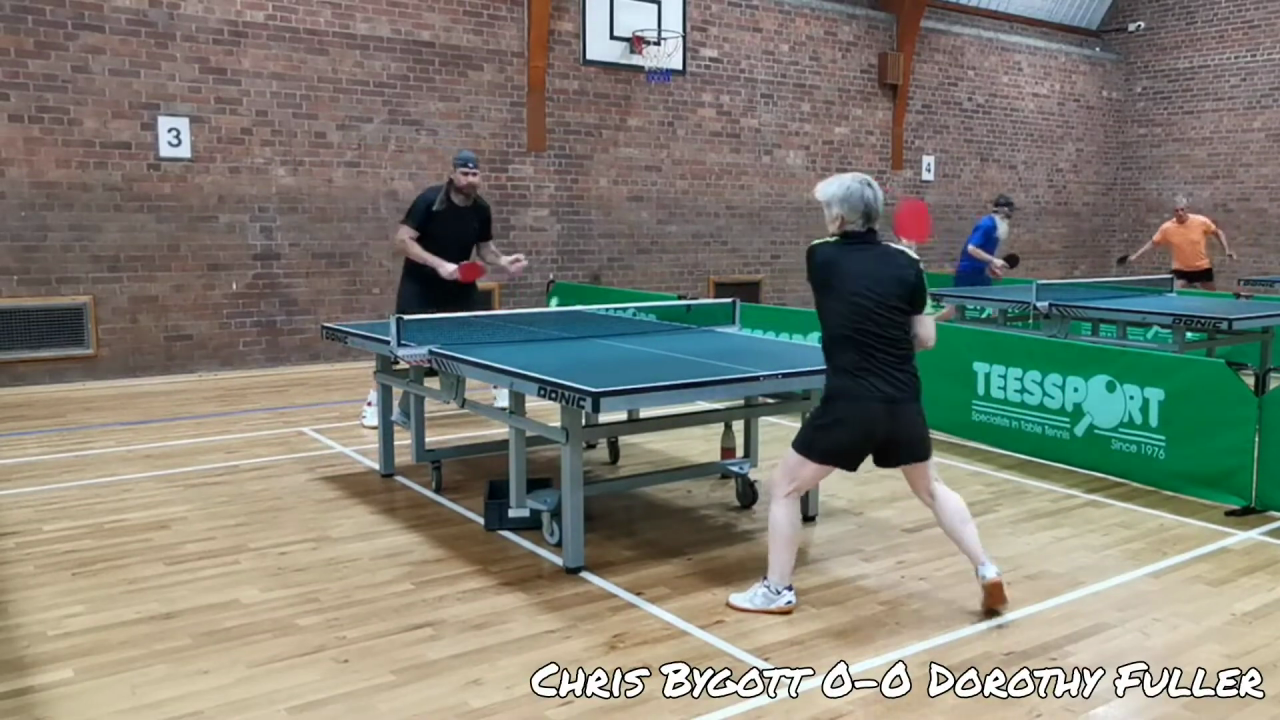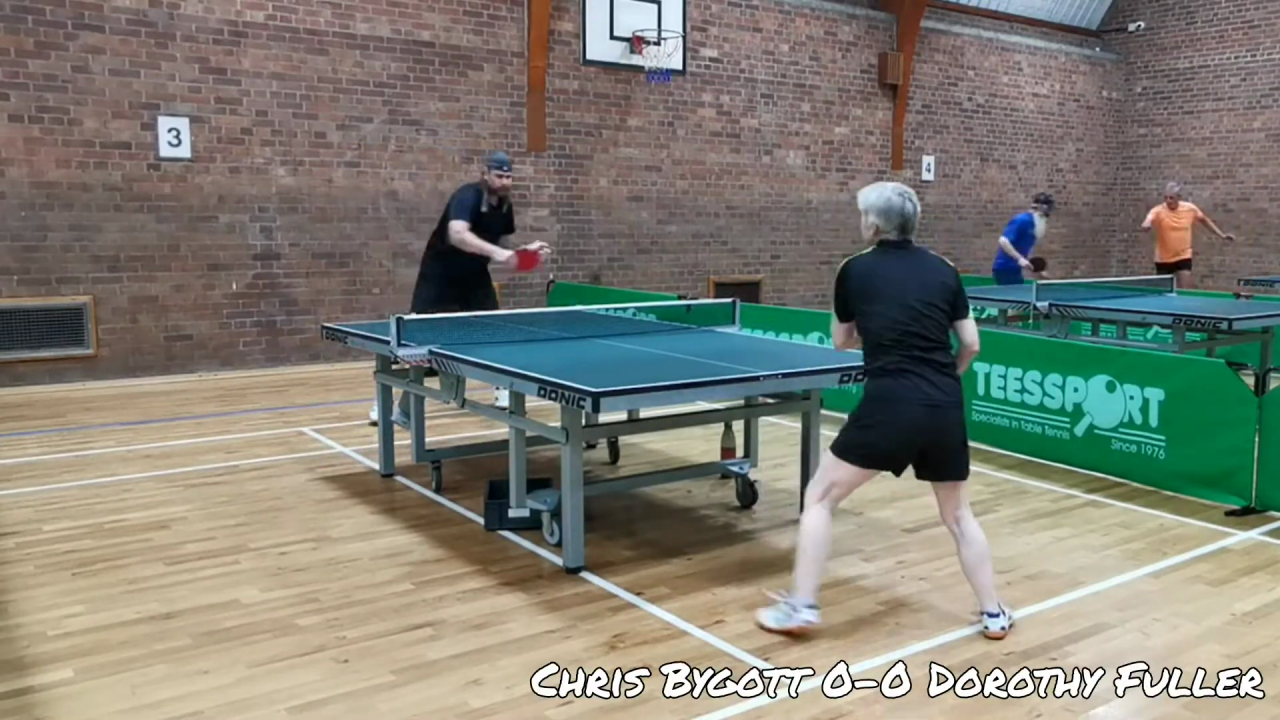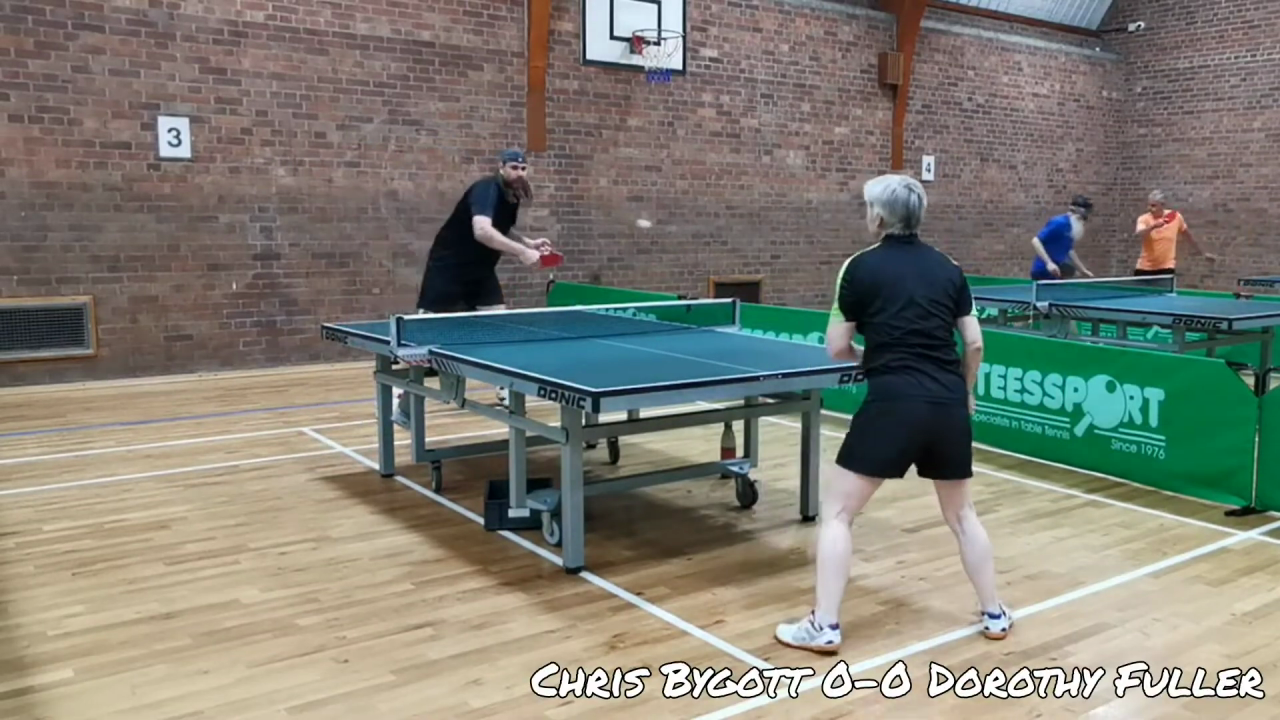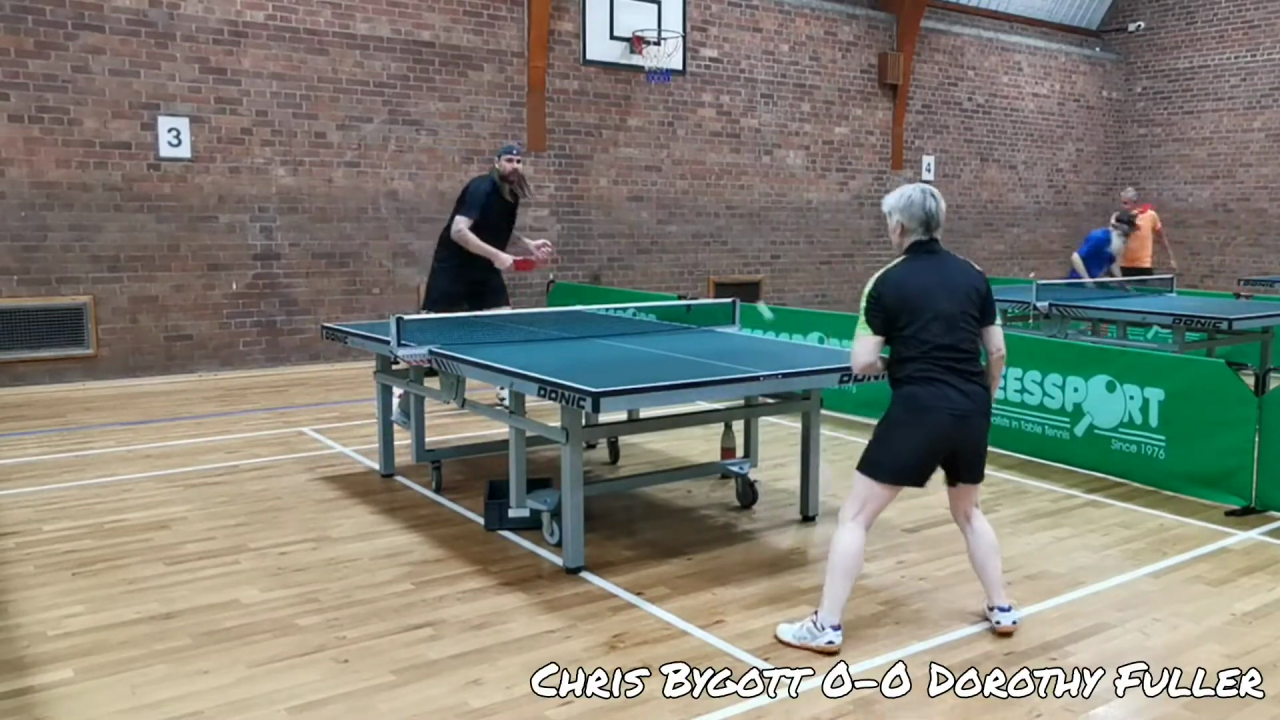
dt=0.2s
person 1, frame 1
left shoulder: (820, 257)
right shoulder: (906, 263)
right elbow: (925, 338)
left hip: (848, 404)
right hip: (903, 403)
left knee: (783, 489)
right knee: (930, 490)
left ankle: (778, 591)
right ankle: (985, 572)
person 1, frame 2
left shoulder: (854, 271)
right shoulder: (944, 271)
left elbow: (843, 340)
right elbow: (970, 345)
left hip: (888, 405)
right hip: (944, 406)
left knee: (819, 497)
right knee: (958, 515)
left ankle: (801, 606)
right ankle: (992, 613)
person 1, frame 3
left shoulder: (860, 269)
right shoulder: (948, 269)
left elbow: (836, 348)
right elbow: (974, 344)
right wrist: (966, 392)
left hip: (894, 403)
right hip: (949, 404)
left knee: (837, 512)
right knee: (960, 514)
left ankle: (824, 625)
right ankle: (994, 614)
person 1, frame 4
left shoulder: (887, 282)
right shoulder: (973, 276)
left elbow: (862, 363)
right elbow: (997, 352)
left hip: (916, 412)
right hip: (970, 413)
left knee: (854, 517)
right knee: (968, 513)
left ankle: (825, 624)
right ankle: (1001, 608)
person 2, frame 1
left shoulder: (481, 209)
right shoulder: (430, 200)
left elbow: (485, 248)
right elbow: (402, 240)
left wrist: (504, 262)
right wrist: (438, 264)
left hip: (460, 282)
right hip: (420, 281)
left ankle: (500, 392)
right ankle: (373, 403)
person 2, frame 2
left shoulder: (505, 205)
right shoulder: (467, 197)
left elbow: (501, 238)
right elbow: (456, 235)
left wrist: (525, 250)
right wrist: (494, 251)
left hip: (474, 277)
right hip: (439, 274)
left ankle: (502, 391)
person 2, frame 3
left shoulder: (514, 198)
right shoulder: (487, 191)
right elbow: (482, 232)
left wrist: (529, 243)
right wrist: (522, 251)
left hip: (481, 272)
right hip: (447, 268)
left ankle: (505, 390)
right ankle: (398, 394)
person 2, frame 4
left shoulder: (514, 197)
right shoulder: (481, 189)
right elbow: (457, 231)
left wrist: (529, 245)
right wrist: (497, 256)
left hip: (486, 273)
right hip: (452, 269)
left ankle: (505, 391)
right ankle: (400, 394)
